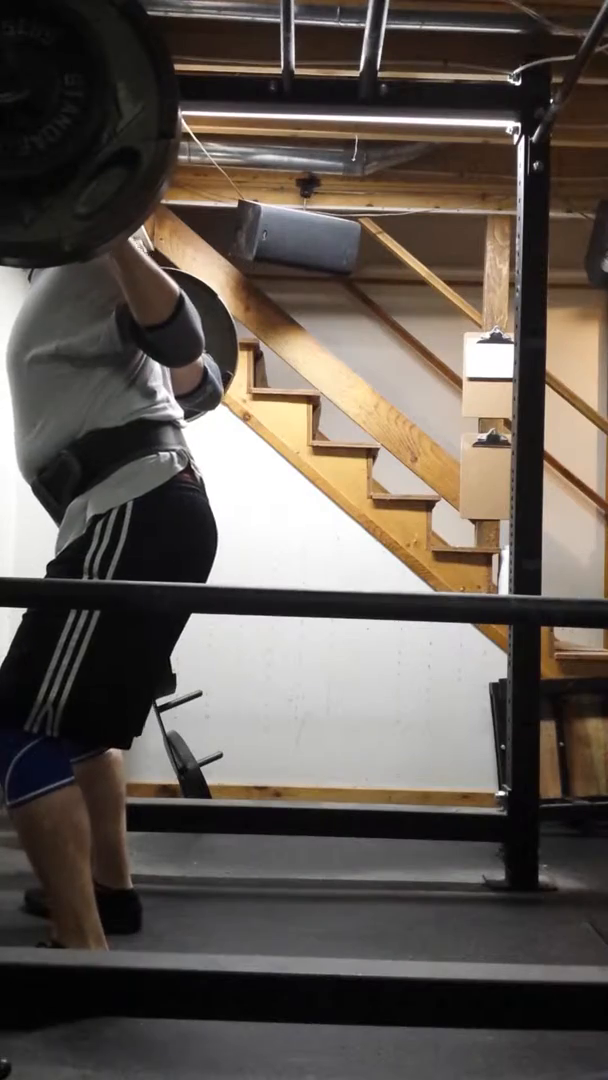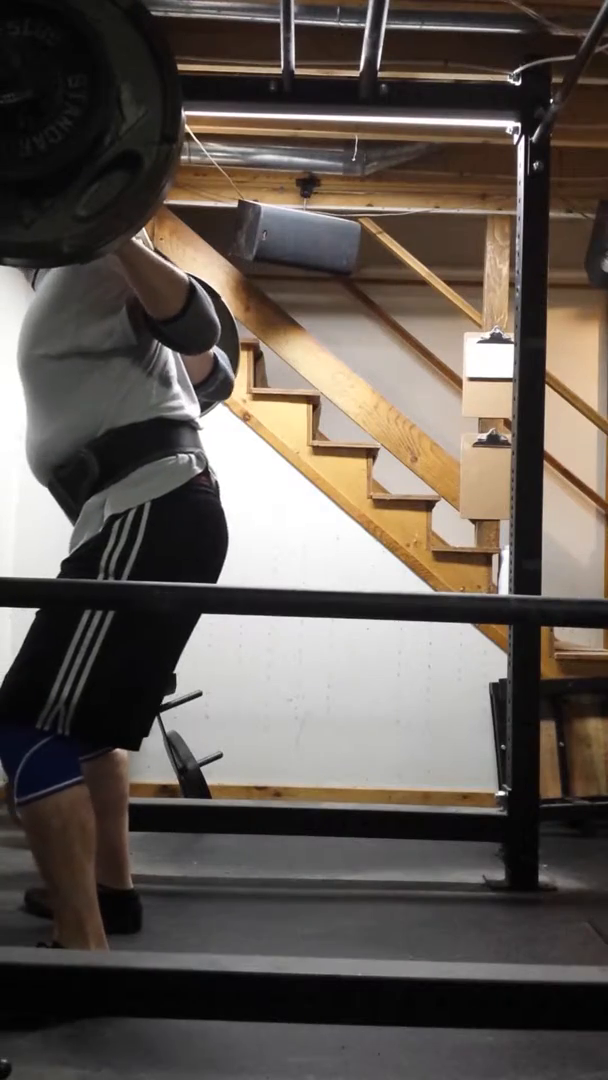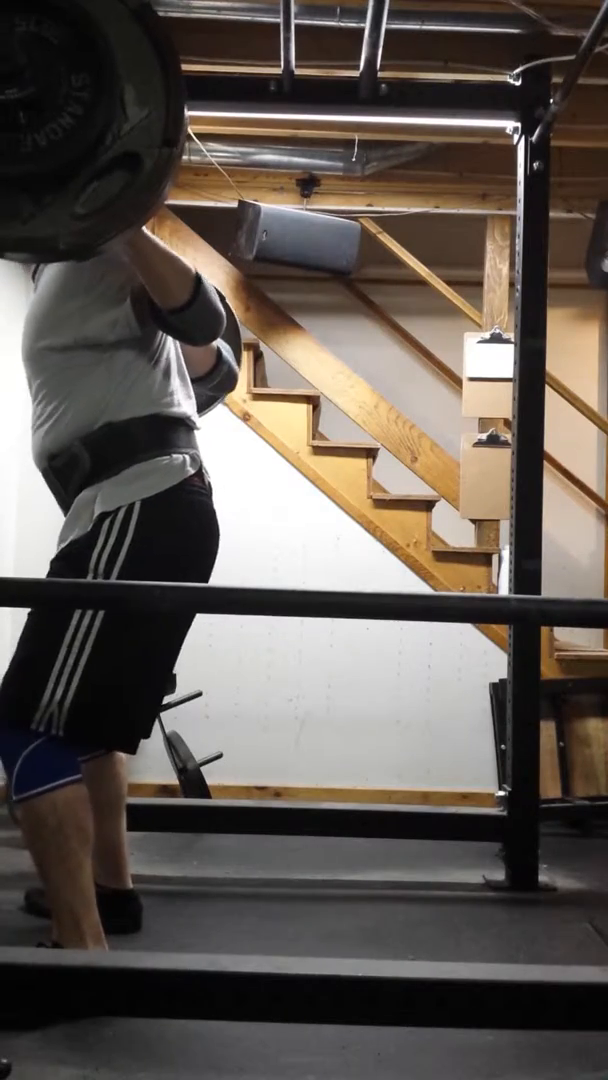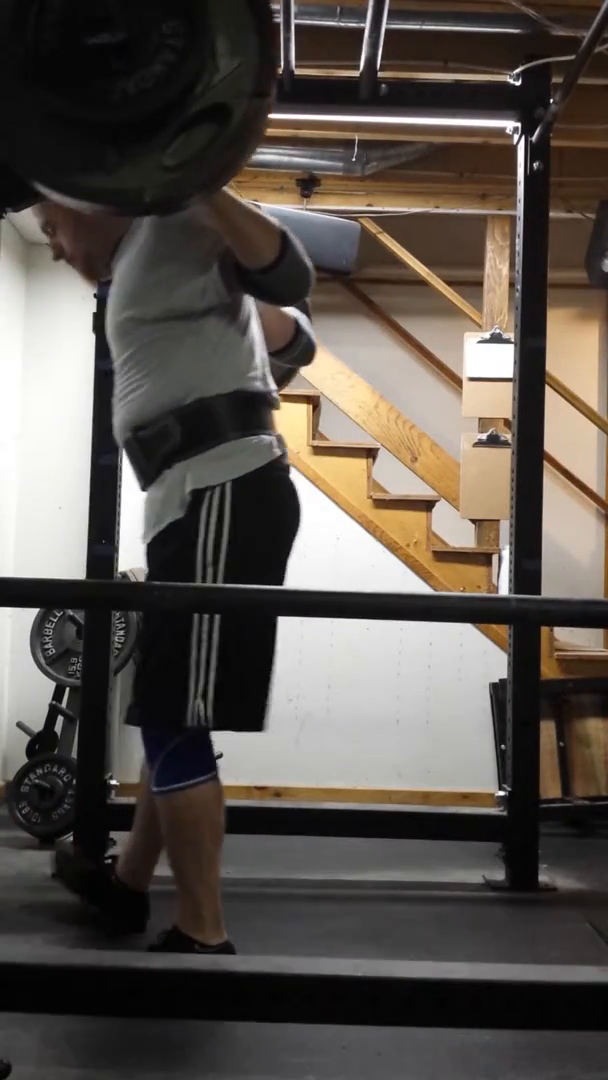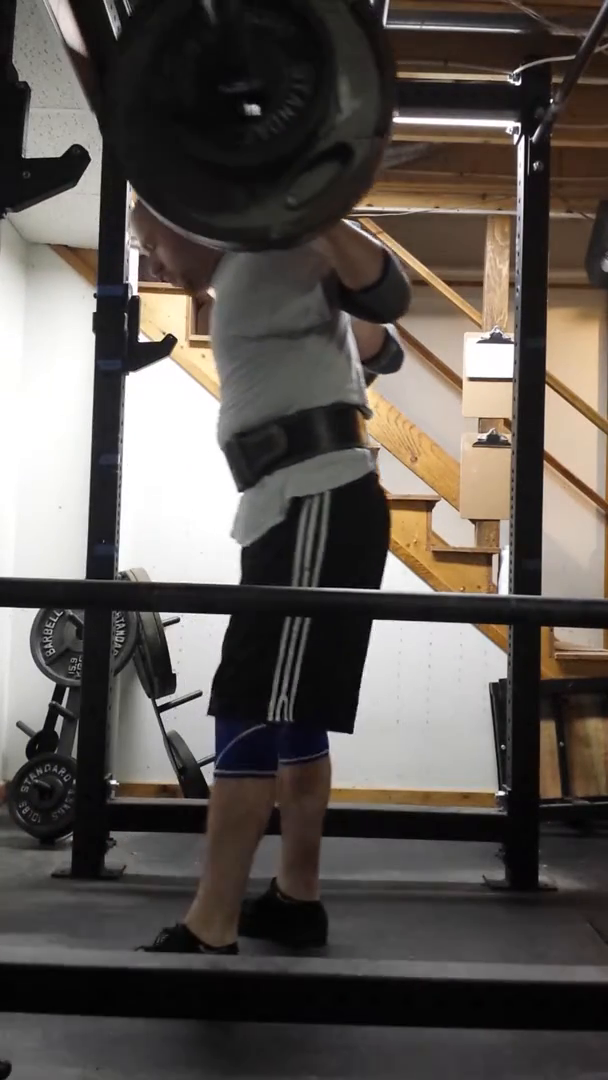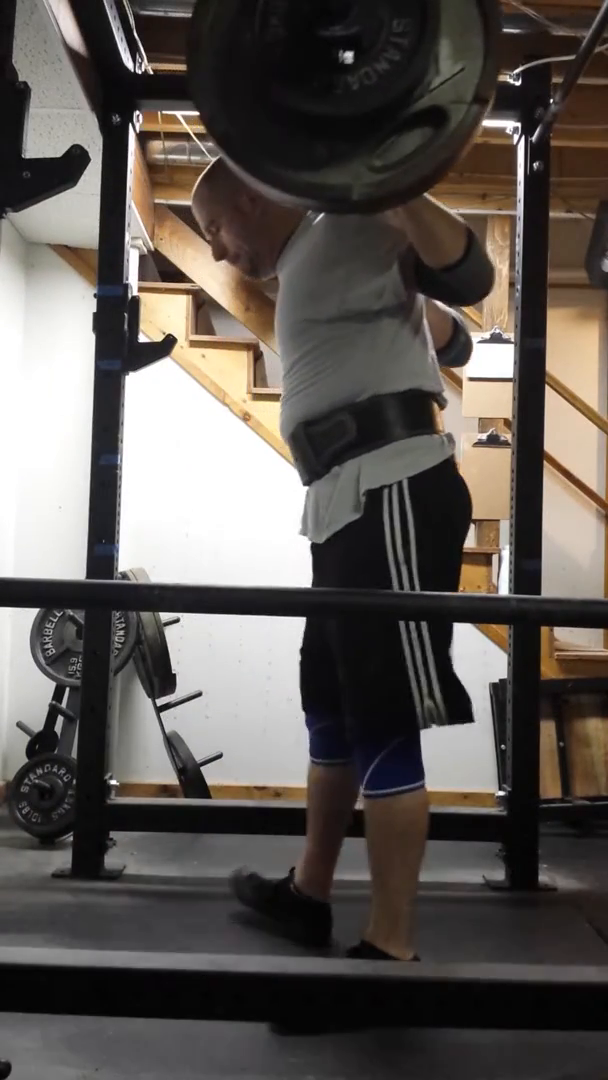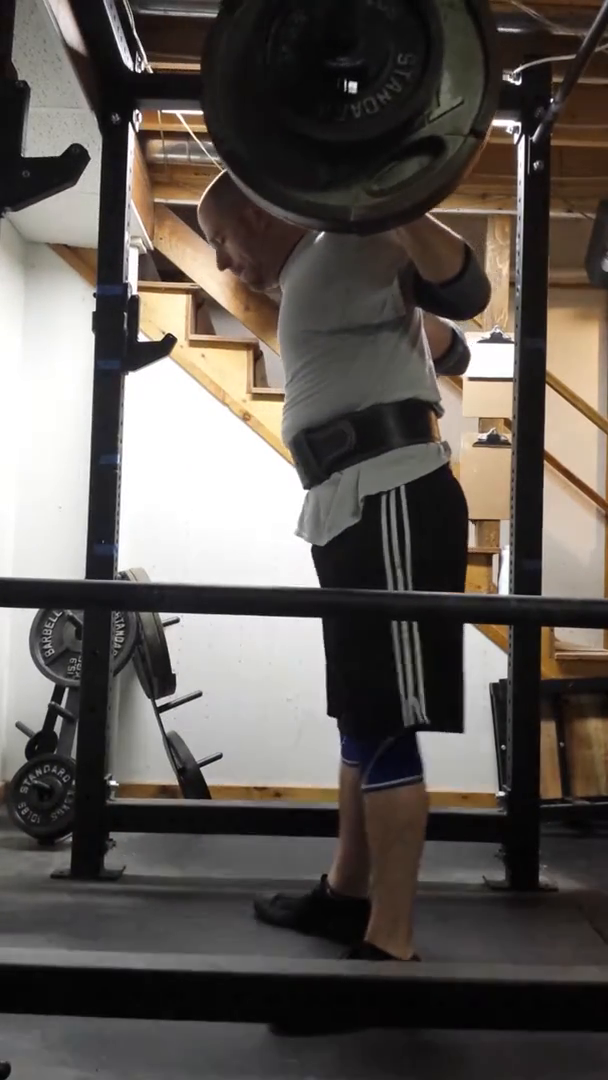
dt=0.7s
person 1, frame 1
left shoulder: (80, 269)
right shoulder: (87, 279)
left elbow: (175, 335)
right elbow: (197, 381)
left hip: (135, 519)
right hip: (150, 517)
right knee: (73, 716)
left ankle: (82, 948)
right ankle: (109, 889)
person 1, frame 2
left shoulder: (83, 264)
right shoulder: (80, 278)
left elbow: (195, 324)
right elbow: (208, 369)
left hip: (149, 516)
right hip: (153, 517)
right knee: (80, 716)
left ankle: (82, 947)
right ankle: (108, 888)
person 1, frame 3
left shoulder: (91, 254)
right shoulder: (82, 272)
left elbow: (199, 316)
right elbow: (213, 367)
left hip: (138, 515)
right hip: (144, 515)
right knee: (79, 716)
left ankle: (82, 948)
right ankle: (108, 888)
person 1, frame 4
left shoulder: (169, 230)
right shoulder: (156, 259)
left elbow: (285, 273)
right elbow: (291, 337)
left hip: (223, 495)
right hip: (202, 499)
left knee: (177, 721)
right knee: (168, 711)
left ankle: (202, 939)
right ankle: (130, 882)
person 1, frame 5
left shoulder: (270, 253)
right shoulder: (254, 280)
left elbow: (384, 292)
right elbow: (380, 348)
left hip: (321, 504)
right hip: (294, 508)
left knee: (249, 714)
right knee: (290, 713)
left ankle: (208, 932)
right ankle: (294, 898)
person 1, frame 6
left shoulder: (343, 233)
right shoulder: (315, 265)
left elbow: (466, 275)
right elbow: (448, 336)
right wrist: (417, 311)
left hip: (394, 496)
right hip: (352, 507)
left knee: (381, 726)
right knee: (331, 712)
left ankle: (390, 951)
right ankle: (307, 893)
person 1, frame 7
left shoulder: (345, 245)
right shoulder: (316, 279)
left elbow: (464, 290)
right elbow: (446, 347)
right wrist: (419, 328)
left hip: (393, 501)
right hip: (354, 509)
left knee: (381, 722)
right knee: (360, 714)
left ankle: (389, 946)
right ankle: (346, 892)
